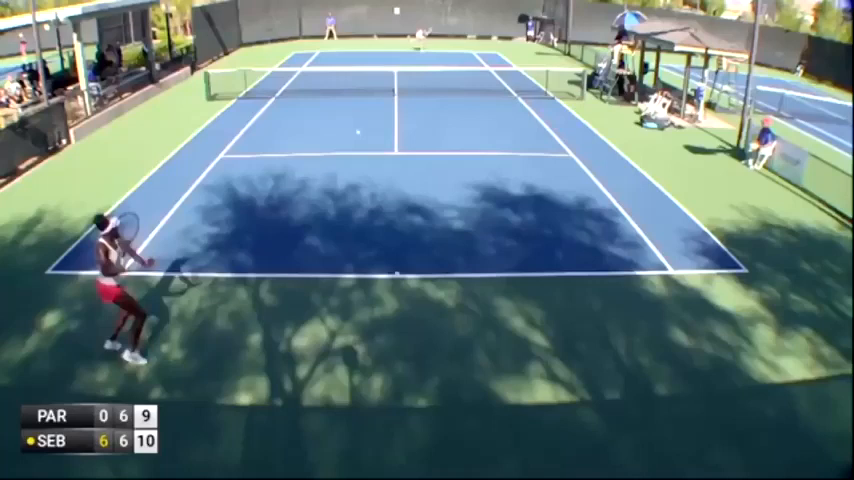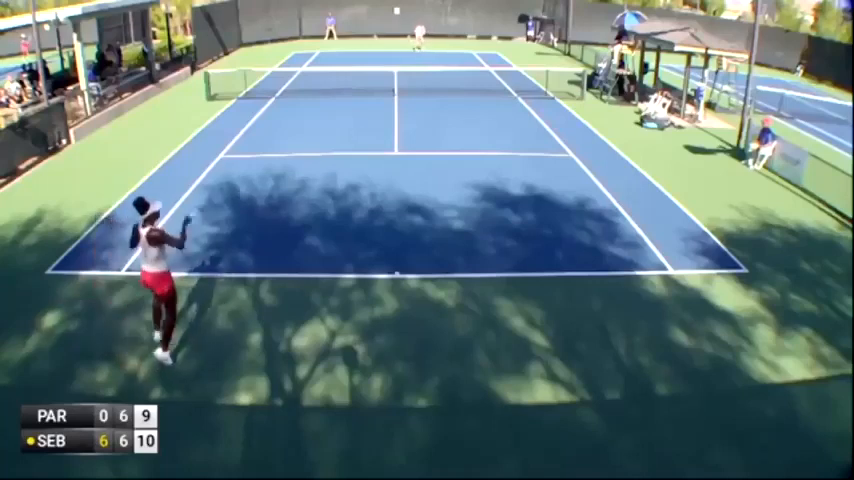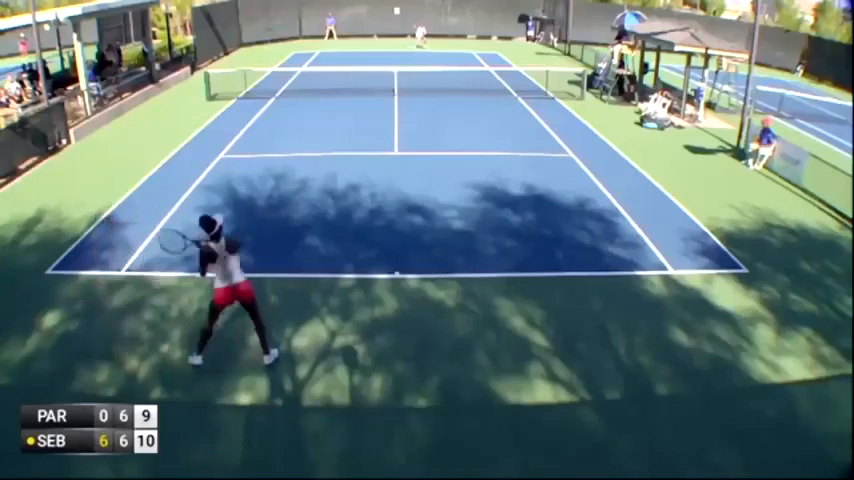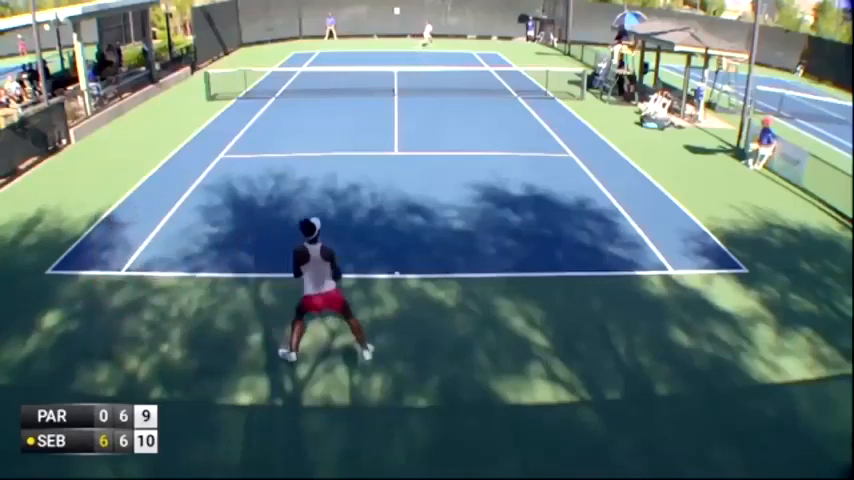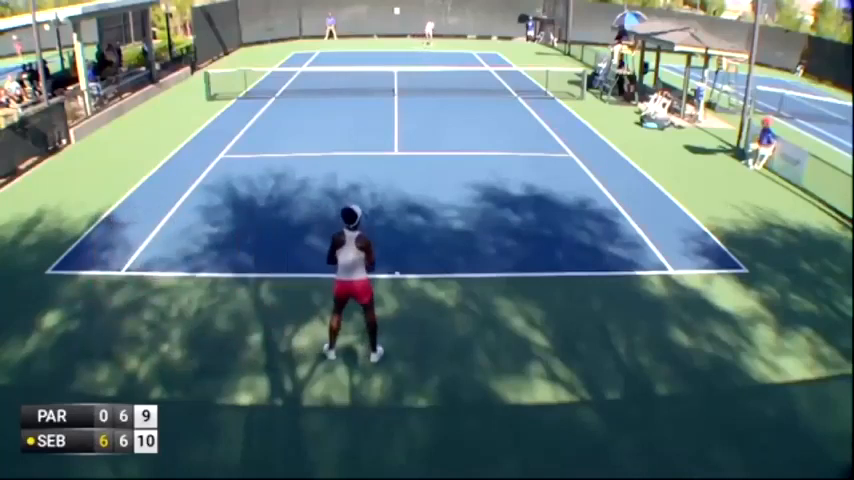
dt=0.5s
person 1, frame 1
left shoulder: (116, 238)
right shoulder: (101, 247)
left elbow: (130, 250)
right elbow: (106, 272)
left wrist: (143, 262)
left hip: (112, 284)
right hip: (108, 287)
left knee: (128, 310)
right knee: (141, 314)
left ankle: (112, 341)
right ankle: (132, 352)
person 1, frame 2
left shoulder: (137, 227)
right shoulder: (156, 233)
left elbow: (132, 245)
right elbow: (180, 245)
right wrist: (184, 225)
left hip: (147, 274)
right hip: (160, 276)
left knee: (158, 301)
right knee: (171, 313)
left ankle: (157, 331)
right ankle: (163, 350)
person 1, frame 3
left shoulder: (205, 251)
right shoulder: (230, 243)
left elbow: (203, 273)
left hip: (223, 290)
right hip: (242, 286)
left knee: (210, 322)
right knee: (256, 319)
left ankle: (198, 355)
right ankle: (267, 354)
person 1, frame 4
left shoulder: (298, 251)
right shoulder: (327, 251)
left elbow: (296, 274)
right elbow: (337, 275)
left hip: (310, 297)
right hip: (331, 294)
left knee: (298, 317)
right knee: (350, 318)
left ankle: (290, 351)
right ankle: (365, 349)
person 1, frame 5
left shoulder: (337, 238)
right shoulder: (365, 240)
left elbow: (330, 261)
right elbow: (370, 266)
left hip: (342, 283)
right hip: (362, 283)
left knee: (336, 314)
right knee: (370, 315)
left ankle: (331, 349)
right ankle: (374, 351)
